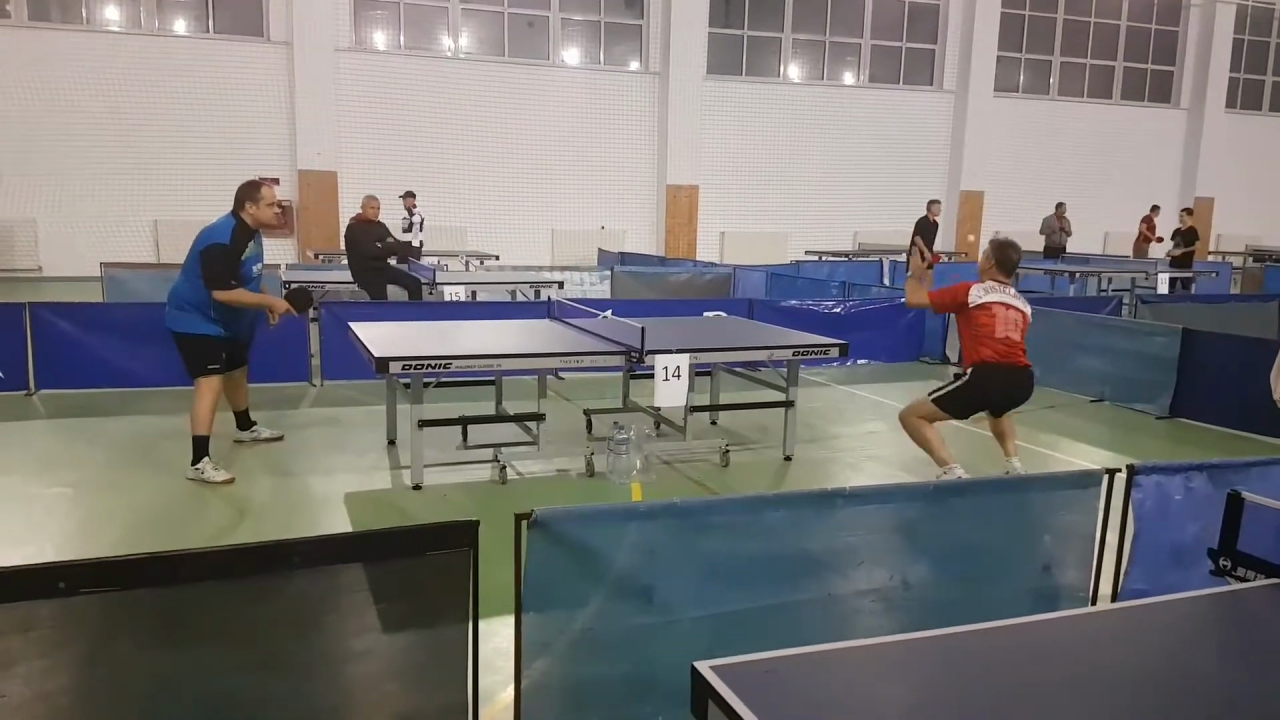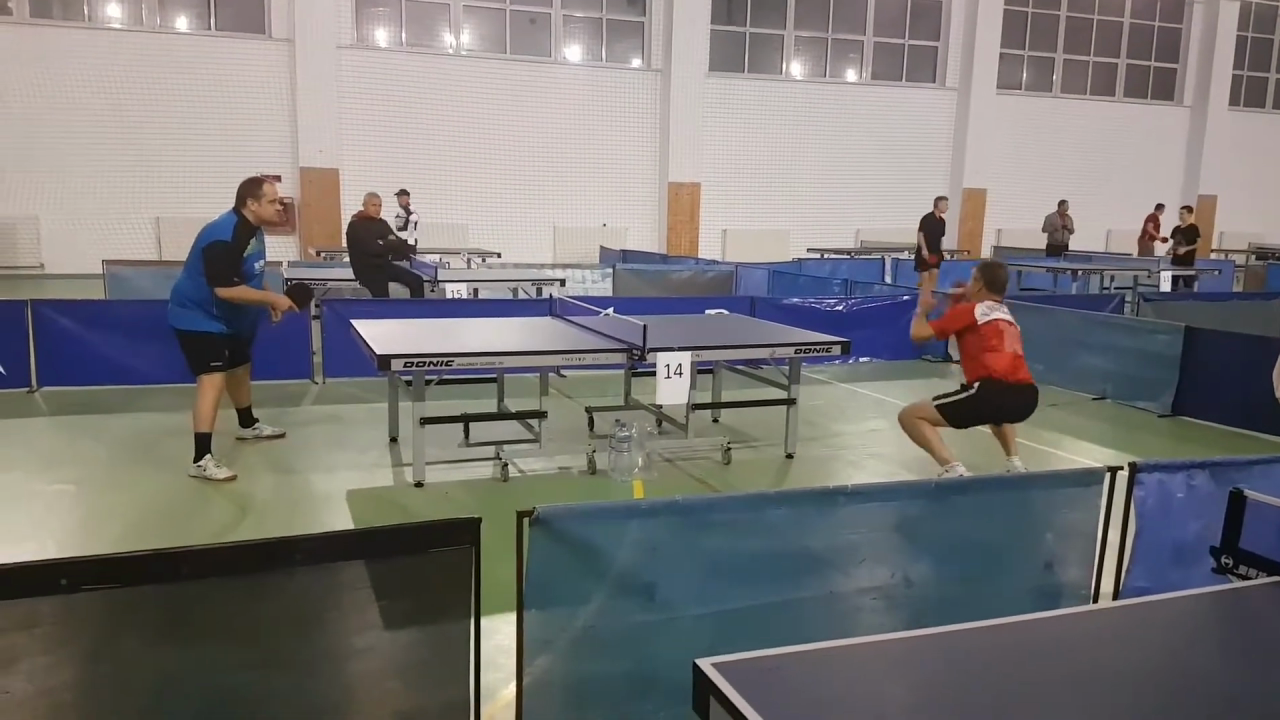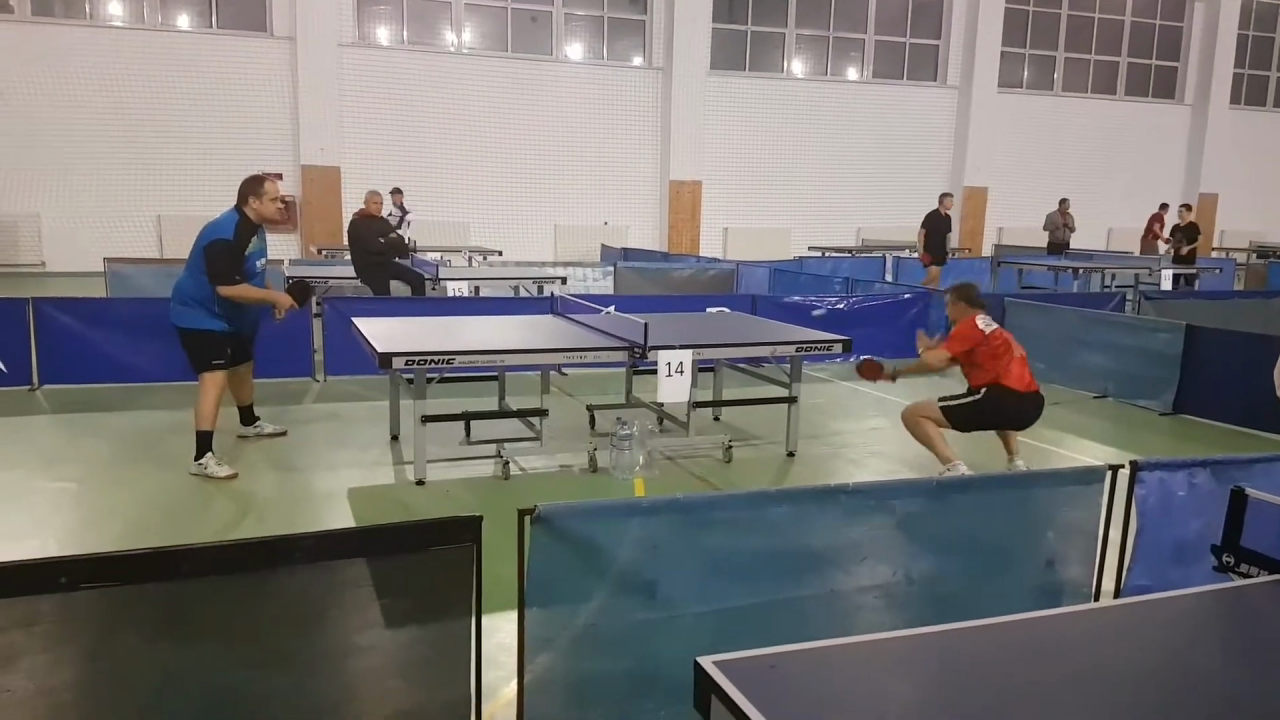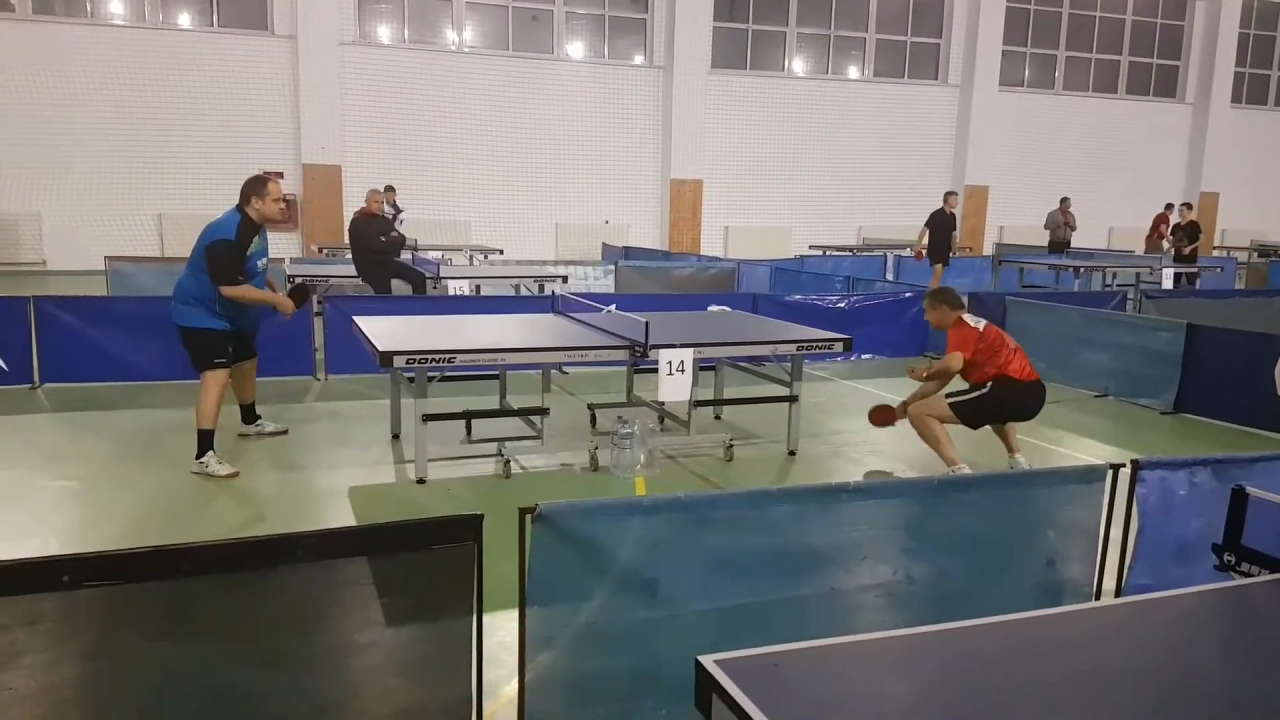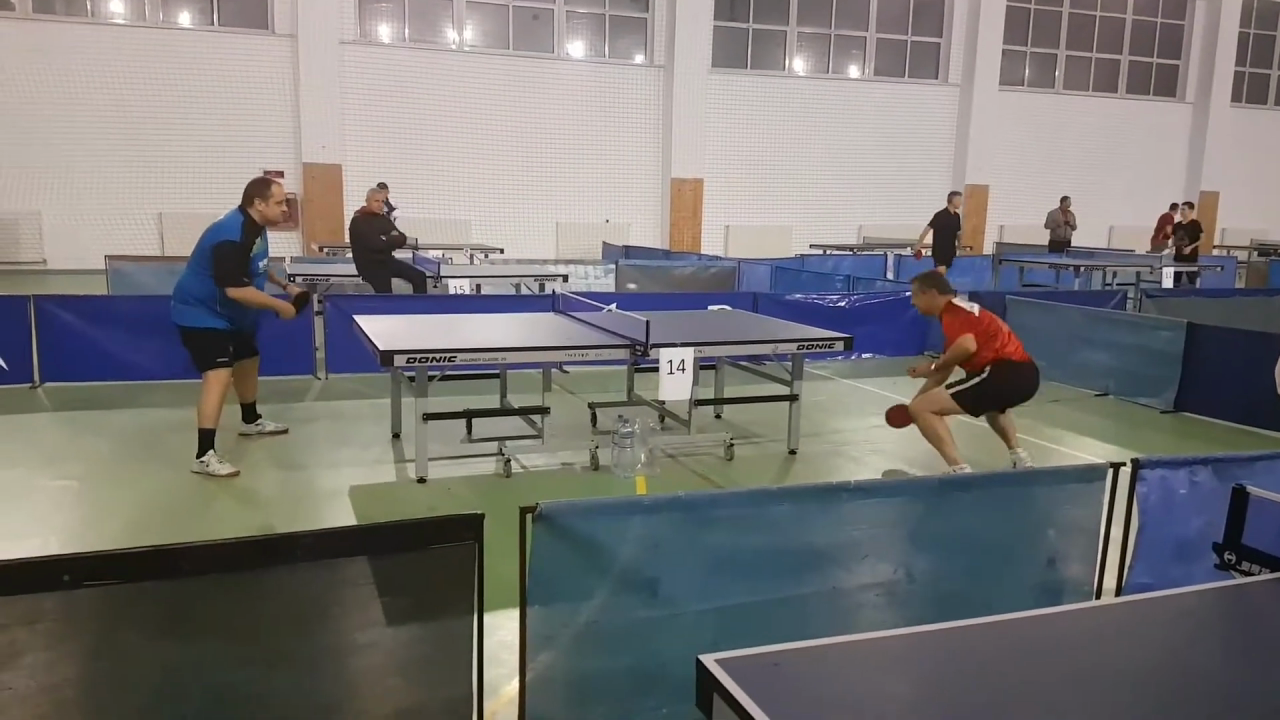
dt=0.1s
person 1, frame 1
left shoulder: (250, 233)
right shoulder: (222, 240)
right elbow: (223, 292)
left wrist: (267, 303)
right wrist: (270, 301)
left hip: (226, 322)
right hip: (197, 320)
left knee: (236, 372)
right knee: (210, 383)
left ankle: (246, 428)
right ankle: (199, 462)
person 1, frame 2
left shoulder: (252, 229)
right shoulder: (224, 237)
right elbow: (226, 289)
left wrist: (270, 301)
right wrist: (273, 298)
left hip: (229, 319)
right hip: (200, 317)
left knee: (239, 369)
right knee: (213, 381)
left ankle: (248, 425)
right ankle: (201, 459)
person 1, frame 3
left shoulder: (254, 227)
right shoulder: (225, 235)
right elbow: (228, 287)
left wrist: (273, 298)
right wrist: (274, 296)
left hip: (231, 317)
right hip: (201, 316)
left knee: (242, 367)
right knee: (215, 379)
left ankle: (249, 423)
right ankle: (202, 458)
person 1, frame 4
left shoulder: (254, 226)
right shoulder: (228, 235)
right elbow: (232, 288)
left wrist: (275, 291)
right wrist: (276, 300)
left hip: (230, 316)
right hip: (202, 315)
left knee: (245, 364)
right knee: (217, 377)
left ankle: (251, 421)
right ankle: (204, 456)
person 1, frame 5
left shoulder: (254, 227)
right shoulder: (232, 236)
left elbow: (254, 269)
right elbow: (237, 290)
left wrist: (284, 285)
right wrist: (279, 305)
left hip: (230, 315)
right hip: (202, 315)
left knee: (247, 363)
right knee: (219, 377)
left ankle: (251, 420)
right ankle: (204, 455)
person 2, frame 1
left shoulder: (969, 292)
right shoulder: (1022, 304)
left elbow: (914, 299)
left wrist: (915, 272)
left hip: (985, 377)
right hip: (1022, 381)
left knee: (911, 416)
right knee: (997, 410)
left ankle: (951, 471)
right ankle: (1013, 465)
person 2, frame 2
left shoulder: (969, 311)
right shoulder: (1008, 320)
left elbow: (918, 334)
left wrist: (921, 309)
left hip: (993, 394)
right hip: (1026, 399)
left knee: (910, 416)
left ankle: (953, 471)
right ankle: (1015, 463)
person 2, frame 3
left shoulder: (969, 327)
right shoulder: (995, 331)
left elbow: (934, 362)
left wrist: (924, 349)
right wrist: (899, 372)
left hip: (1005, 403)
left knee: (912, 415)
left ankle: (956, 471)
right ankle: (1017, 463)
person 2, frame 4
left shoulder: (961, 328)
right shoulder: (974, 326)
left elbow: (952, 366)
right elbow: (944, 377)
left wrist: (924, 373)
right wrist: (907, 402)
left hip: (1008, 391)
left knee: (918, 412)
left ankle: (959, 473)
right ankle: (1017, 460)
person 2, frame 5
left shoulder: (954, 314)
right shoulder: (961, 312)
left elbow: (967, 346)
right elbow: (946, 369)
left wrist: (931, 367)
right wrist: (916, 399)
left hip: (1007, 376)
left knee: (921, 409)
right knee: (988, 400)
left ankle: (960, 472)
right ankle: (1019, 456)
